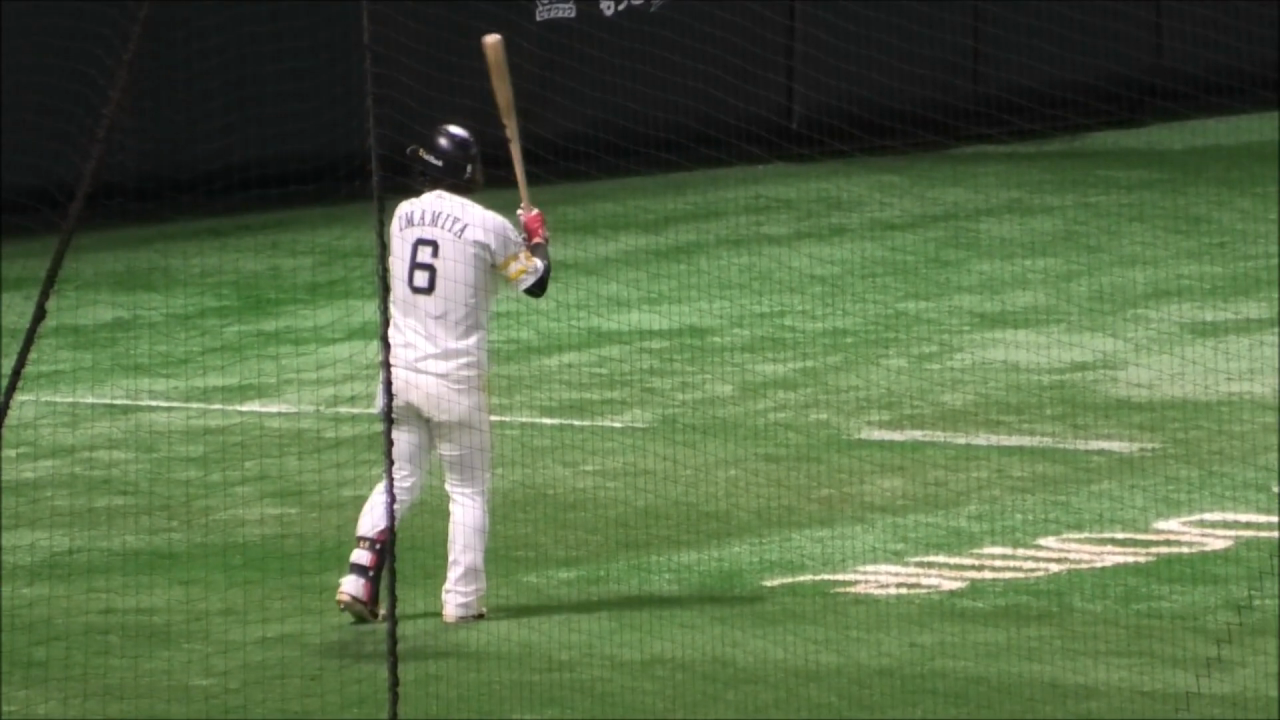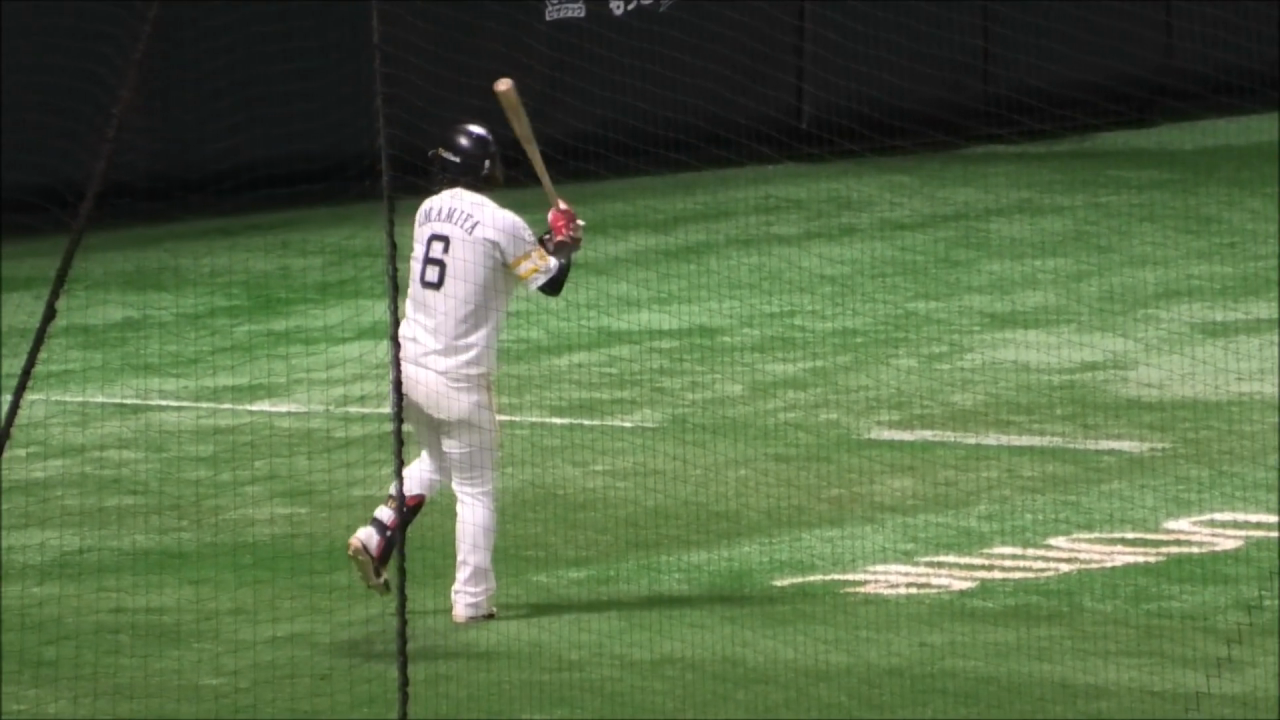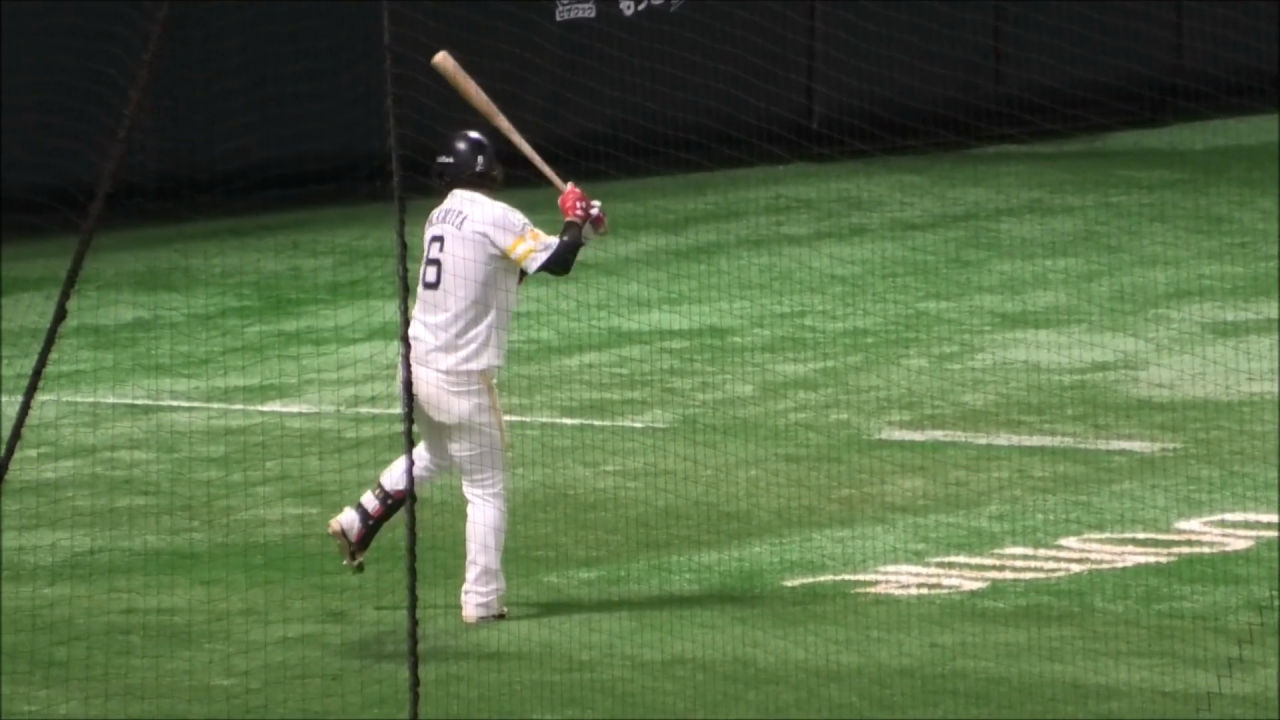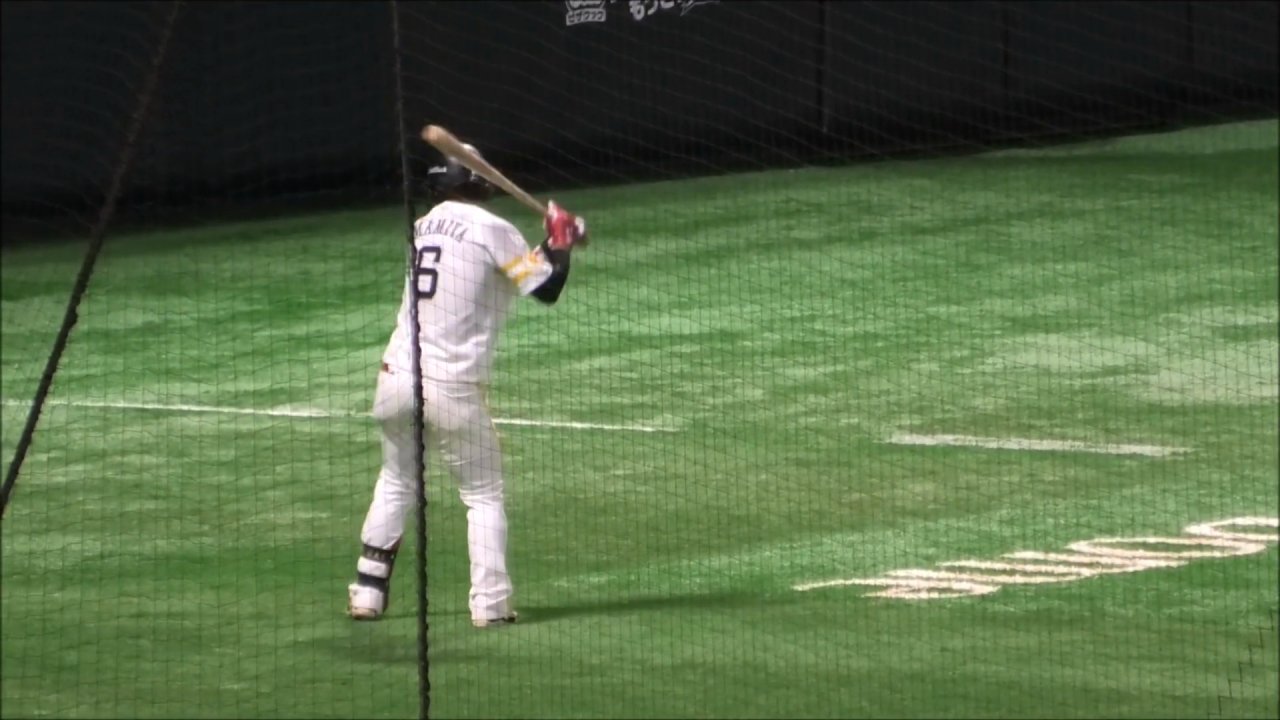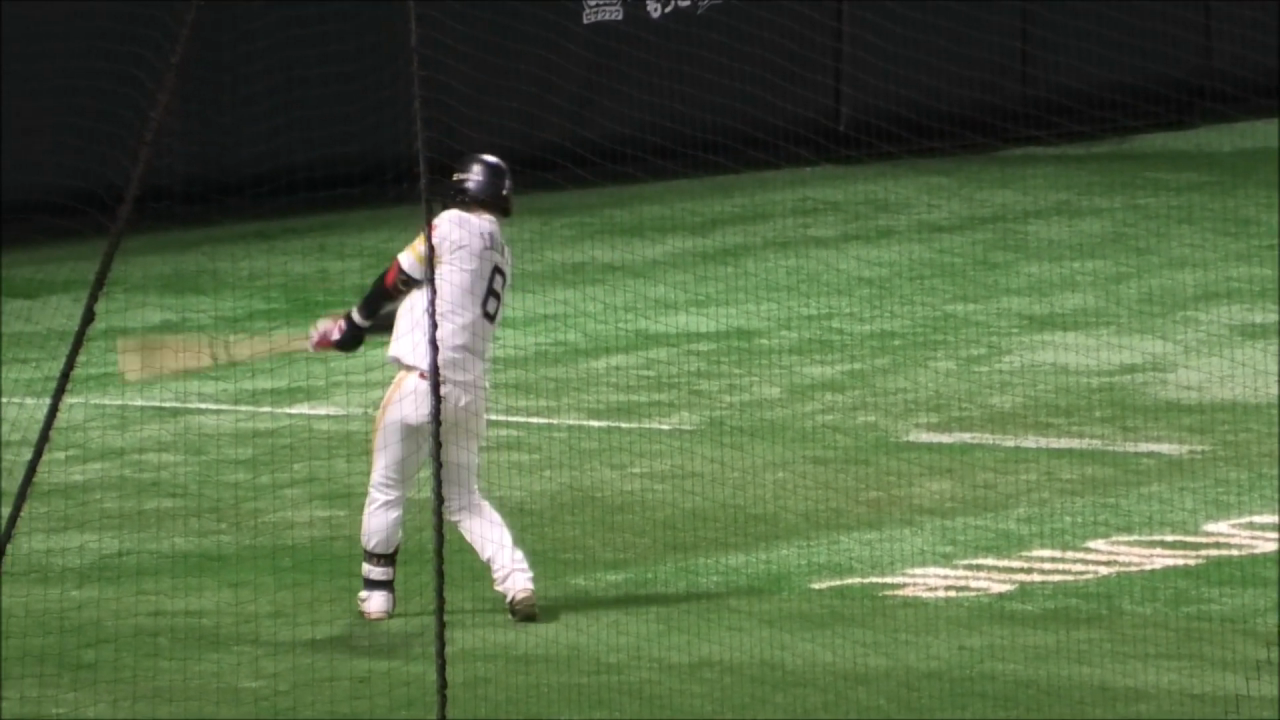
dt=0.3s
person 1, frame 1
left shoulder: (403, 215)
right shoulder: (489, 226)
right elbow: (537, 283)
right wrist: (536, 238)
left hip: (400, 373)
right hip: (453, 380)
left knee: (398, 480)
right knee: (468, 492)
left ankle: (359, 579)
right ankle: (462, 601)
person 1, frame 2
left shoulder: (428, 209)
right shoulder: (501, 222)
right elbow: (552, 282)
left wrist: (545, 242)
right wrist: (563, 238)
left hip: (408, 364)
right hip: (457, 377)
left knee: (436, 459)
right knee: (475, 490)
left ankle: (376, 535)
right ankle: (472, 600)
person 1, frame 3
left shoulder: (441, 214)
right shoulder: (495, 216)
left elbow: (508, 266)
right elbow: (556, 261)
left wrist: (578, 228)
right wrist: (576, 220)
left hip: (415, 365)
right hip: (459, 377)
left knee: (434, 451)
right knee: (485, 490)
left ankle: (358, 522)
right ankle: (482, 601)
person 1, frame 4
left shoulder: (427, 225)
right shoulder: (496, 230)
right elbow: (545, 288)
left wrist: (543, 246)
right wrist: (561, 242)
left hip: (397, 376)
right hip: (457, 389)
left knee: (397, 482)
right knee: (484, 497)
left ankle: (368, 591)
right ankle: (491, 603)
person 1, frame 5
left shoulder: (454, 226)
right shoulder: (500, 254)
left elbow: (399, 277)
left wrist: (353, 324)
left hip: (423, 384)
right hip: (469, 391)
left knee: (387, 491)
right knee: (464, 499)
left ankle: (378, 592)
right ankle: (517, 581)
